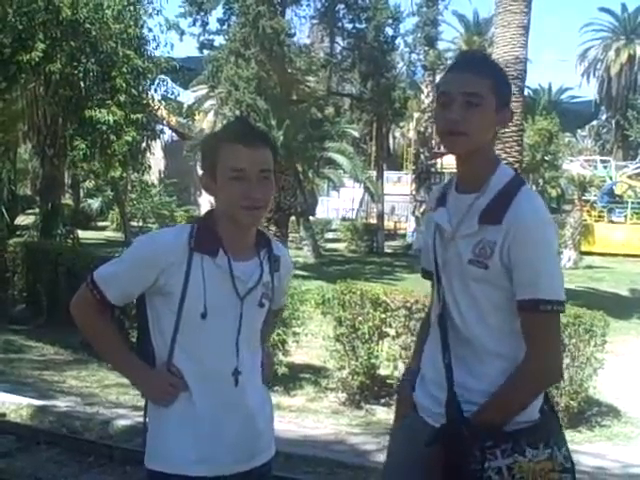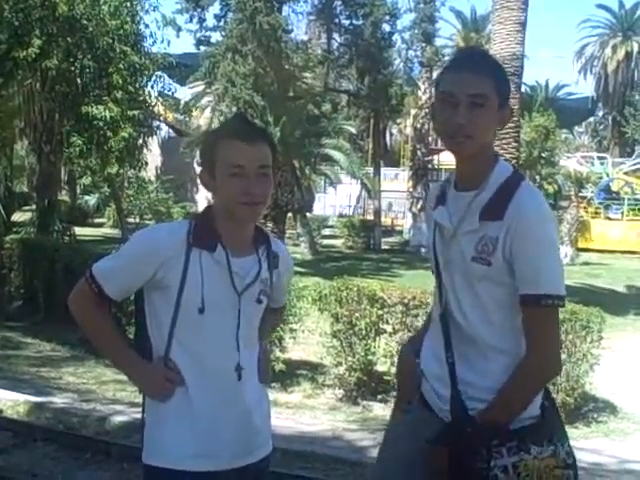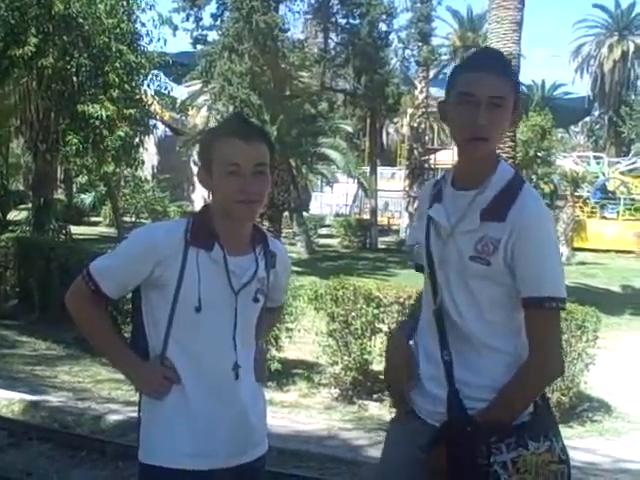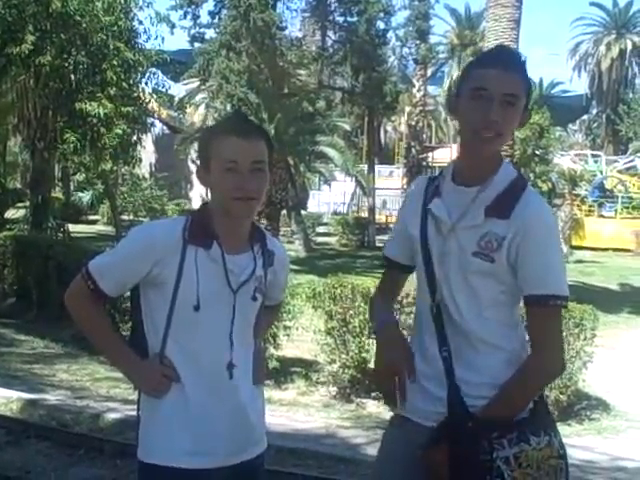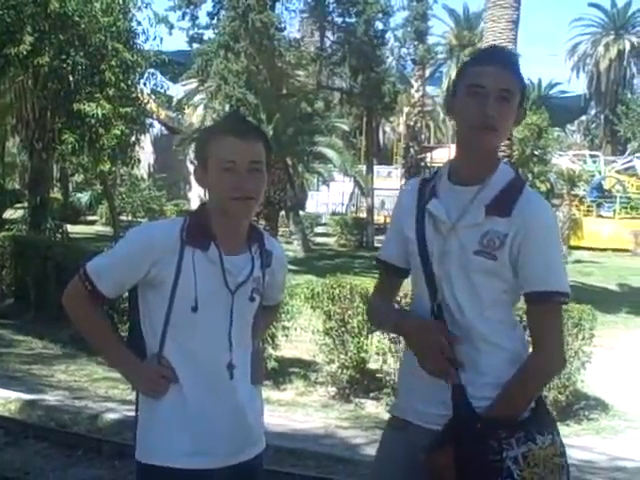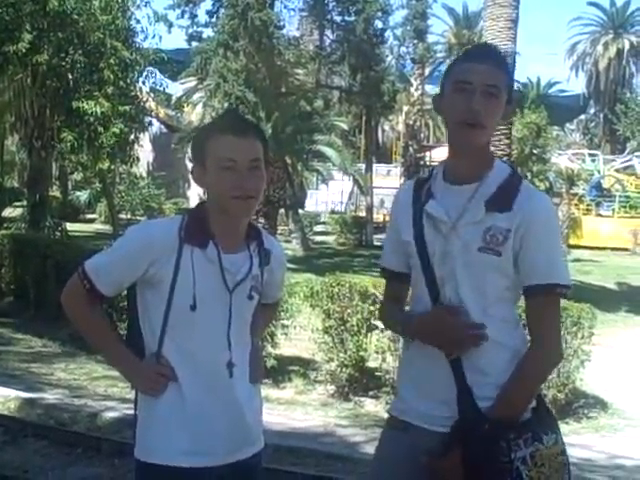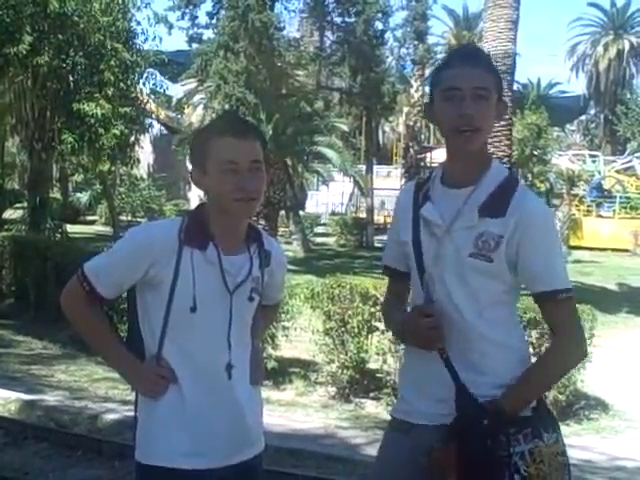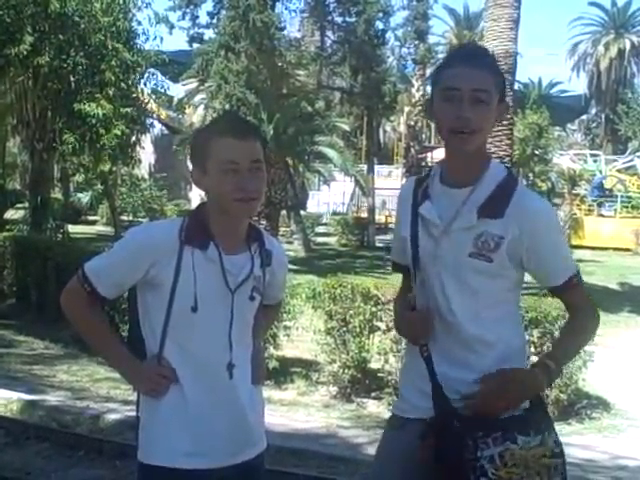
dt=0.2s
person 1, frame 1
left shoulder: (523, 214)
right shoulder: (438, 203)
left elbow: (546, 363)
left wrist: (473, 434)
right wrist: (409, 380)
left hip: (498, 429)
right hip: (427, 412)
person 1, frame 2
left shoulder: (524, 209)
right shoulder: (438, 200)
left elbow: (545, 358)
right wrist: (413, 347)
left hip: (498, 425)
right hip: (427, 403)
person 1, frame 3
left shoulder: (525, 214)
right shoulder: (431, 199)
left elbow: (548, 360)
right wrist: (400, 337)
left hip: (494, 425)
right hip: (420, 412)
person 1, frame 4
left shoulder: (530, 214)
right shoulder: (421, 196)
left elbow: (549, 357)
right elbow: (384, 294)
right wrist: (386, 332)
left hip: (493, 424)
right hip: (416, 412)
person 1, frame 5
left shoulder: (530, 213)
right shoulder: (415, 197)
left elbow: (550, 353)
right elbow: (379, 302)
right wrist: (408, 325)
left hip: (495, 425)
right hip: (414, 414)
person 1, frame 6
left shoulder: (529, 207)
right shoulder: (410, 199)
left elbow: (548, 345)
right wrist: (418, 325)
left hip: (497, 423)
right hip: (413, 417)
person 1, frame 7
left shoulder: (524, 211)
right shoulder: (411, 199)
left elbow: (569, 340)
left wrist: (504, 412)
right wrist: (404, 325)
right hip: (415, 415)
person 1, frame 8
left shoulder: (526, 210)
right shoulder: (412, 196)
left elbow: (584, 312)
left wrist: (536, 377)
right wrist: (404, 312)
left hip: (496, 417)
right hip: (416, 410)
person 2, frame 1
left shoulder: (278, 260)
right shoulder: (163, 250)
right elbow: (85, 307)
left wrist: (259, 352)
right wrist: (141, 375)
left hip: (255, 450)
person 2, frame 2
left shoulder: (277, 258)
right shoulder: (161, 245)
right elbow: (83, 301)
left wrist: (258, 348)
right wrist: (138, 370)
left hip: (252, 446)
person 2, frame 3
left shoulder: (274, 257)
right shoulder: (158, 243)
right elbow: (81, 299)
left wrist: (254, 348)
right wrist: (134, 368)
left hip: (248, 446)
person 2, frame 4
left shoulder: (273, 255)
right shoulder: (157, 240)
right elbow: (80, 297)
left wrist: (253, 346)
right wrist: (133, 366)
left hip: (246, 444)
person 2, frame 5
left shoulder: (271, 255)
right shoulder: (155, 241)
right elbow: (78, 298)
left wrist: (252, 346)
right wrist: (131, 367)
left hip: (245, 445)
person 2, frame 6
left shoulder: (270, 254)
right shoulder: (153, 240)
right elbow: (76, 297)
left wrist: (251, 345)
right wrist: (130, 366)
left hip: (244, 444)
person 2, frame 7
left shoulder: (270, 255)
right shoulder: (153, 242)
right elbow: (76, 299)
left wrist: (252, 347)
right wrist: (130, 368)
left hip: (244, 446)
person 2, frame 8
left shoulder: (271, 254)
right shoulder: (154, 242)
right elbow: (75, 298)
left wrist: (254, 347)
right wrist: (131, 367)
left hip: (246, 446)
